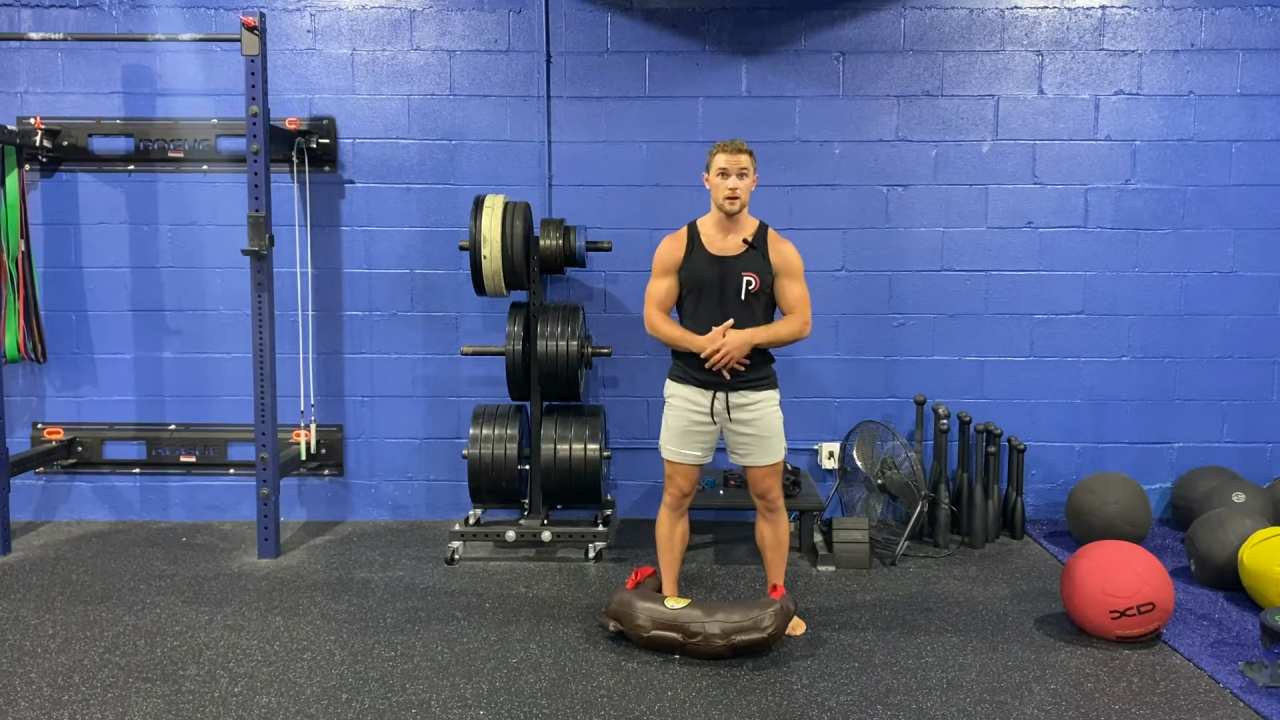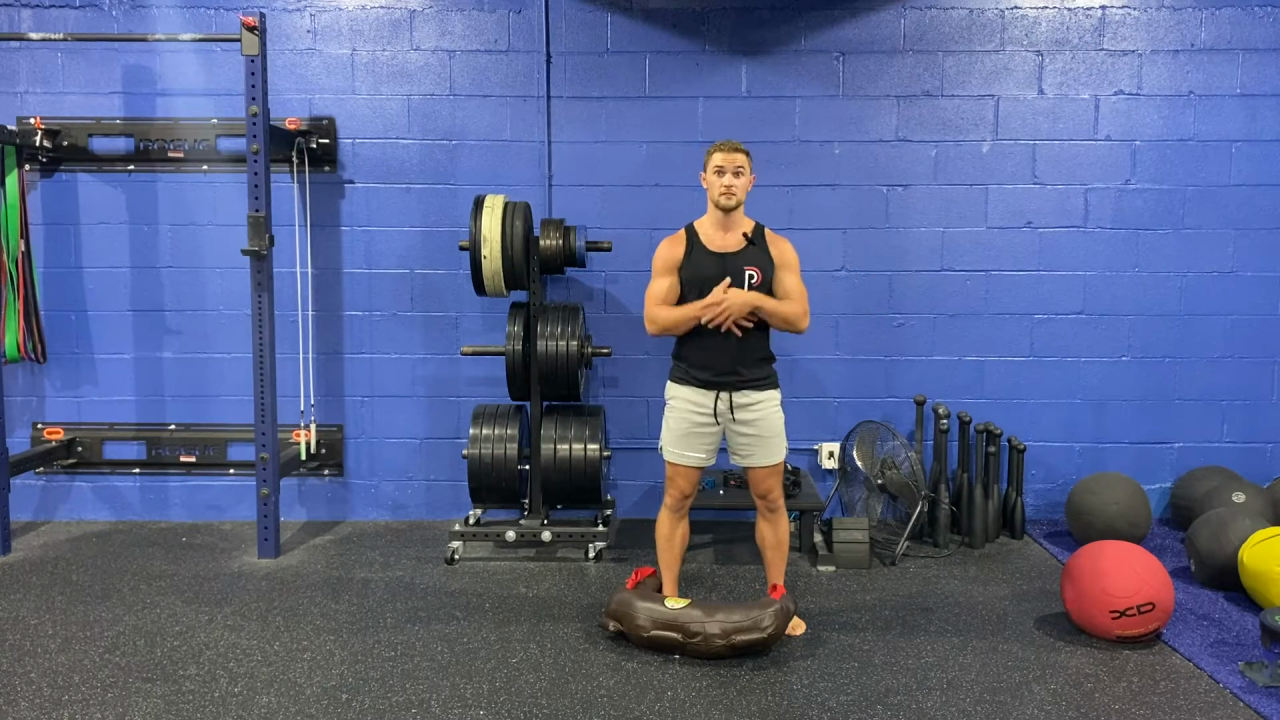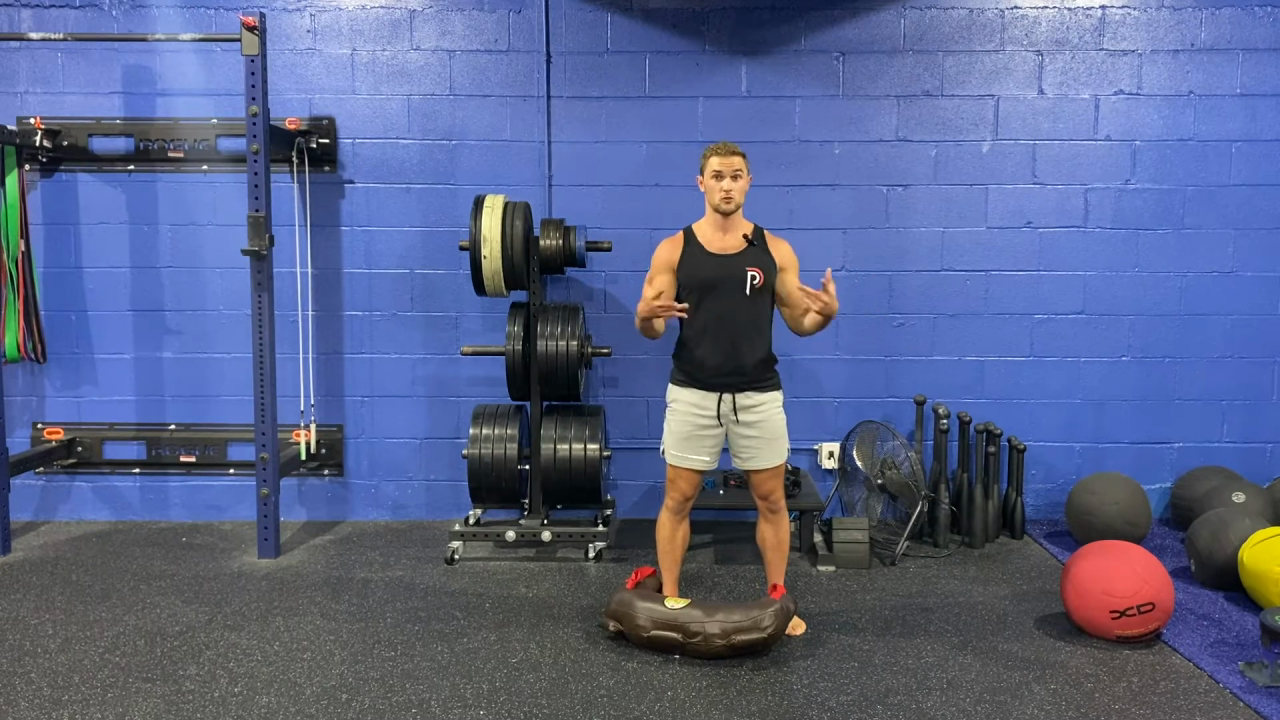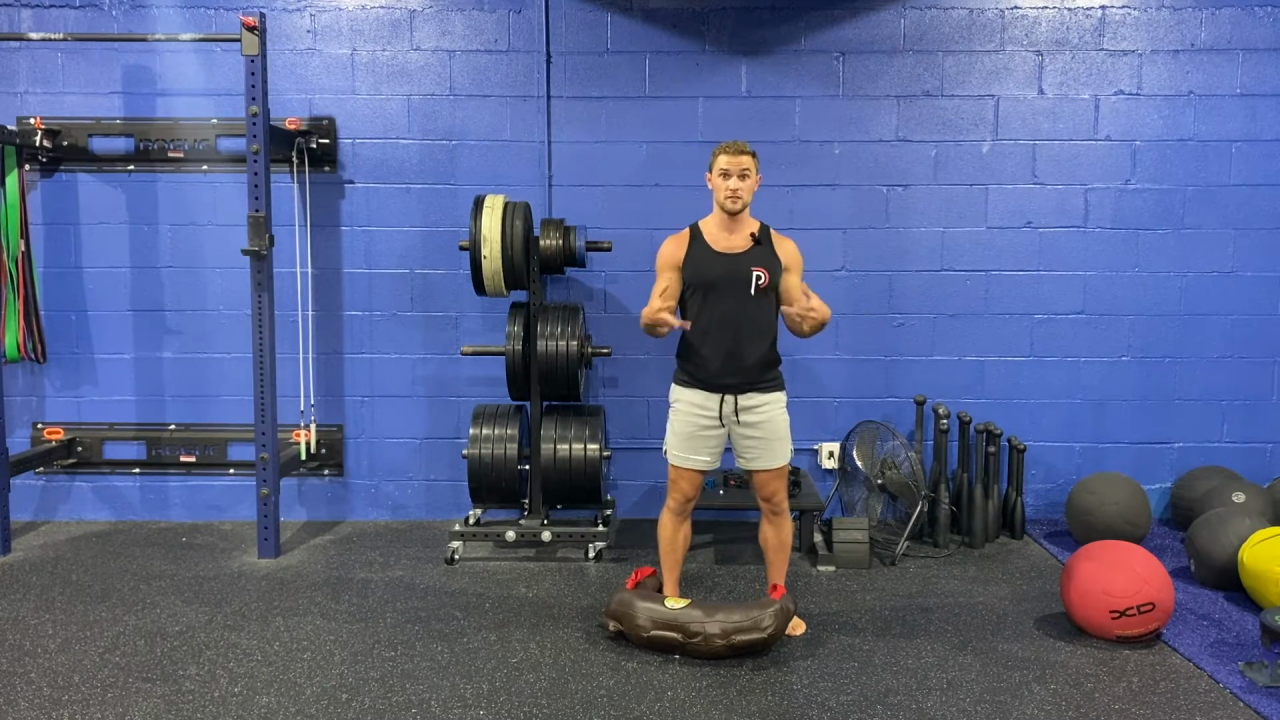
dt=0.4s
person 1, frame 1
left shoulder: (778, 250)
right shoulder: (676, 245)
left elbow: (800, 321)
right elbow: (654, 317)
left wrist: (747, 337)
right wrist: (702, 344)
left hip: (755, 391)
right hip: (689, 388)
left knee: (769, 498)
right knee: (676, 496)
right ankle: (669, 599)
person 1, frame 2
left shoulder: (776, 247)
right shoulder: (675, 247)
left elbow: (800, 318)
right elbow: (654, 320)
left wrist: (751, 298)
right wrist: (707, 305)
left hip: (757, 391)
right hip: (691, 390)
left knee: (770, 499)
right knee: (677, 497)
right ankle: (669, 599)
person 1, frame 3
left shoulder: (775, 249)
right shoulder: (673, 249)
left elbow: (800, 324)
right elbow: (652, 330)
left wrist: (826, 313)
right wrist: (645, 314)
left hip: (759, 394)
right hip: (692, 393)
left knee: (771, 500)
right knee: (678, 499)
right ankle: (669, 599)
person 1, frame 4
left shoulder: (781, 248)
right shoulder: (678, 246)
left elbow: (796, 324)
right elbow: (657, 319)
left wrist: (818, 319)
right wrist: (651, 320)
left hip: (762, 395)
right hip: (695, 393)
left knee: (774, 502)
right knee: (679, 499)
right ankle: (670, 599)
